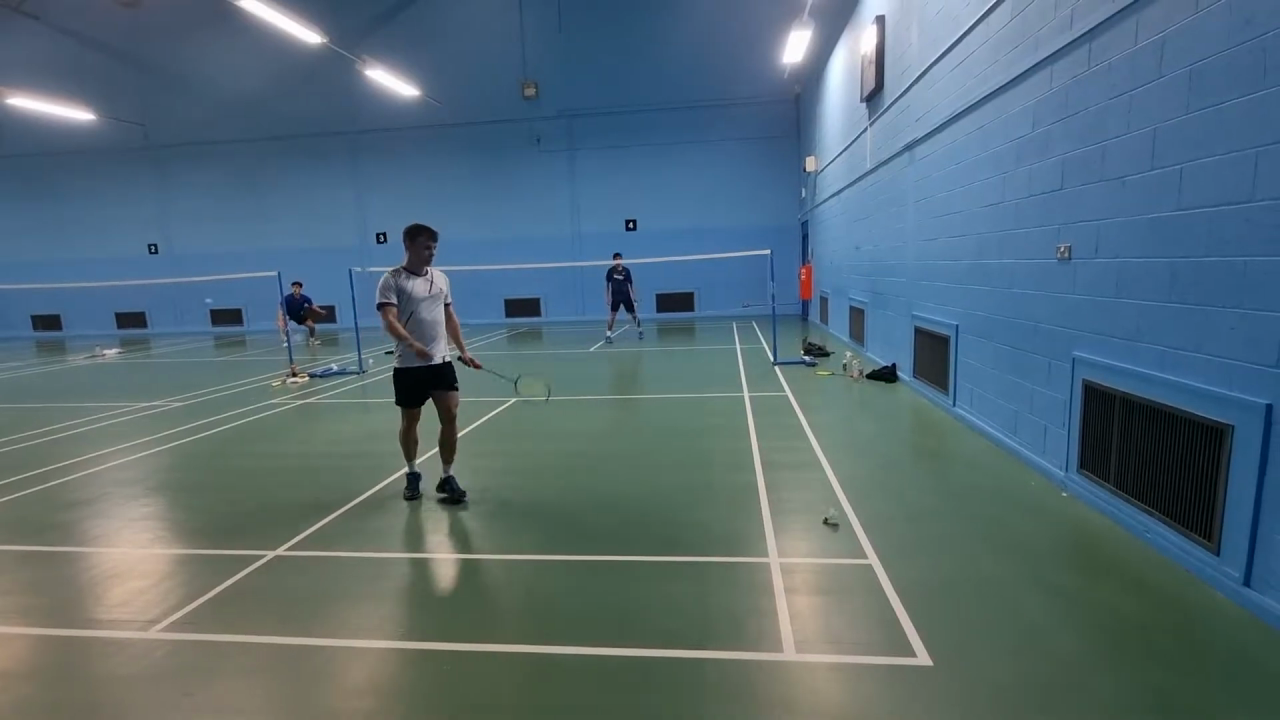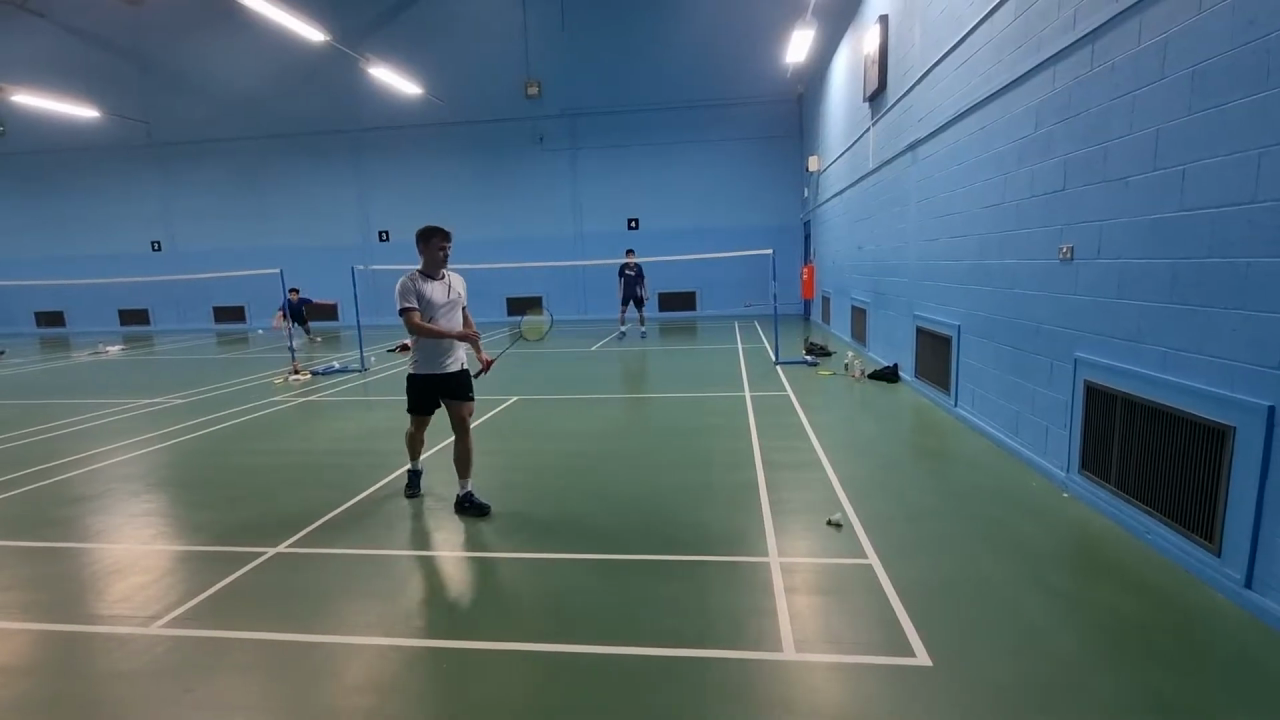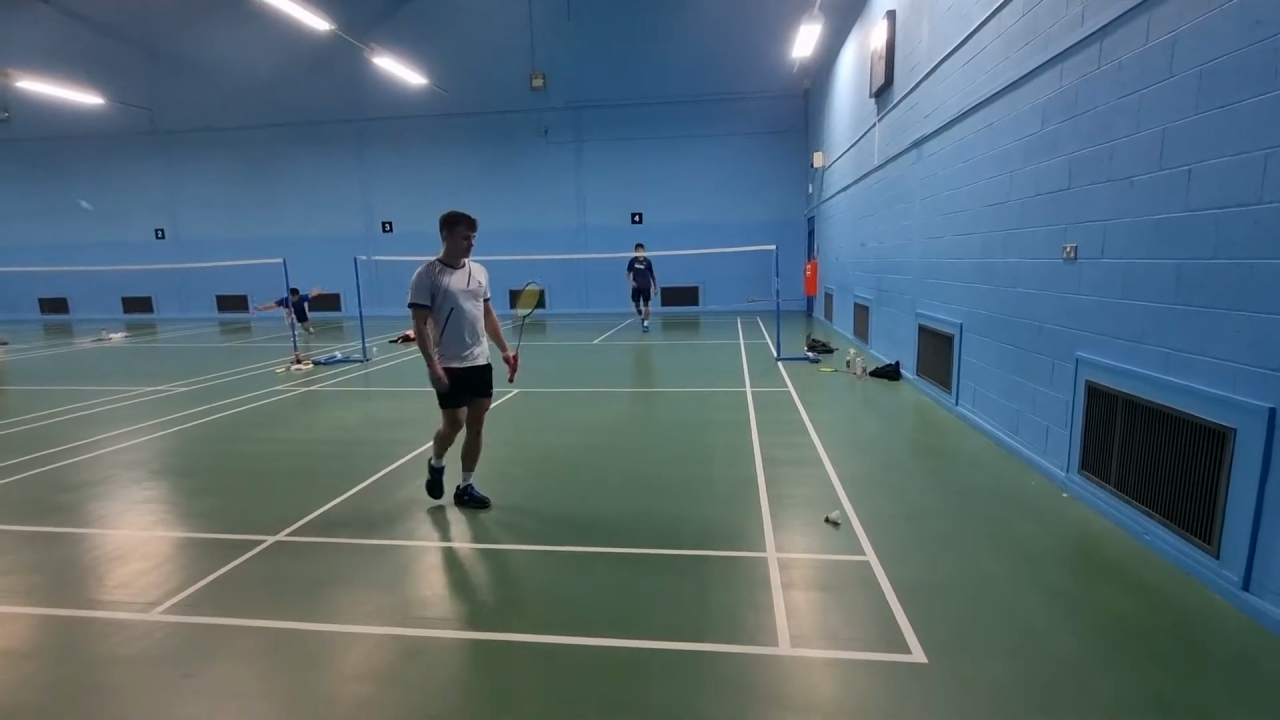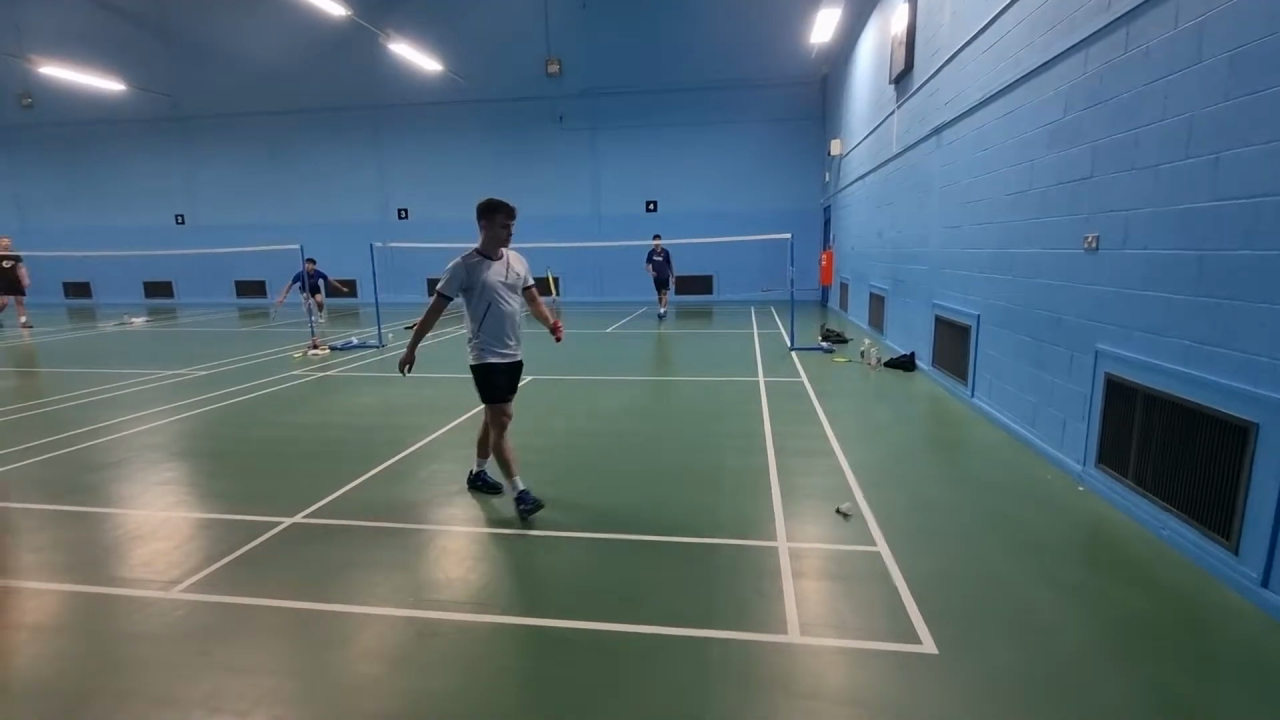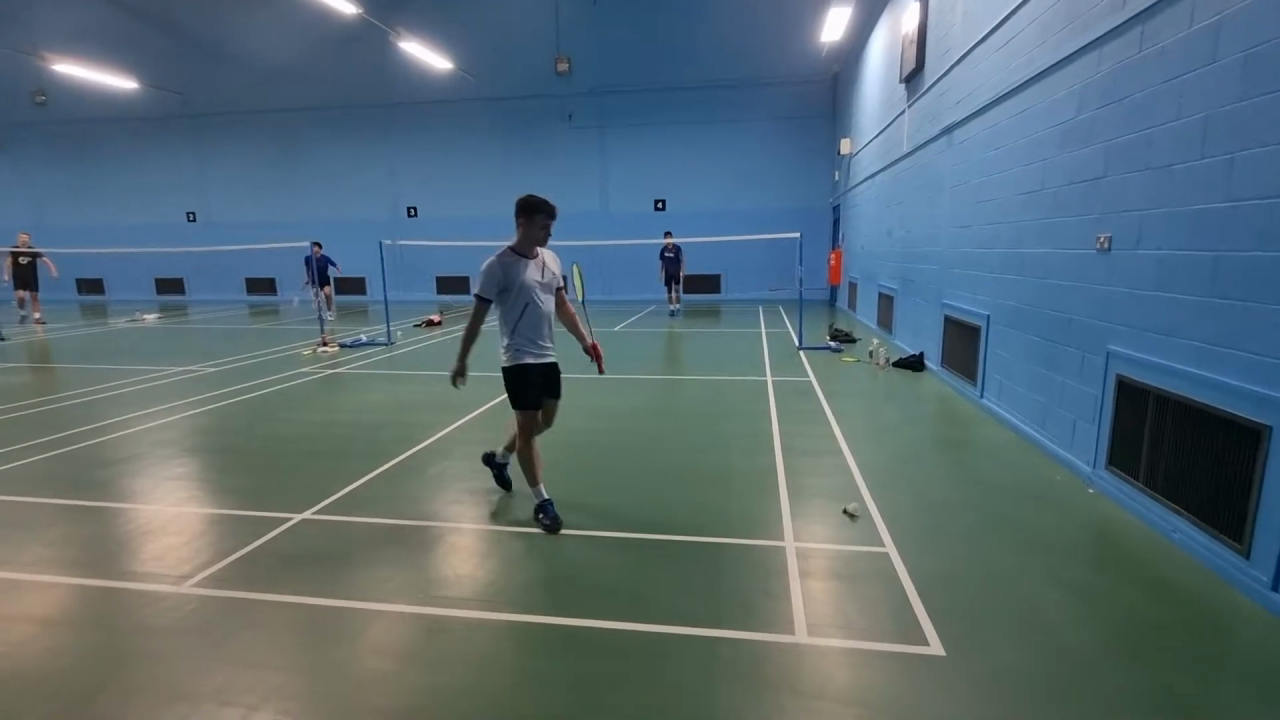
dt=0.2s
person 1, frame 1
left shoulder: (440, 278)
right shoulder: (391, 280)
right elbow: (389, 321)
left wrist: (463, 350)
right wrist: (413, 344)
left hip: (440, 361)
right hip: (408, 365)
left knee: (450, 416)
right knee: (410, 422)
left ankle: (447, 478)
right ankle: (413, 474)
person 1, frame 2
left shoulder: (457, 281)
right shoulder: (409, 284)
right elbow: (414, 325)
left wrist: (480, 352)
right wrist: (455, 335)
left hip: (456, 369)
right hip: (423, 372)
left knee: (463, 427)
right knee: (417, 427)
left ankle: (465, 494)
right ankle: (415, 470)
person 1, frame 3
left shoulder: (479, 271)
right shoulder: (427, 275)
right elbow: (421, 325)
left wrist: (505, 350)
right wrist: (433, 365)
left hip: (480, 362)
right hip: (450, 364)
left knee: (476, 424)
right knee: (454, 424)
left ankle: (466, 486)
right ankle: (436, 463)
person 1, frame 4
left shoulder: (518, 261)
right shoulder: (463, 267)
left elbow: (534, 301)
right elbow: (435, 310)
left wrist: (551, 323)
right wrist: (411, 349)
left hip: (513, 356)
right hip: (487, 358)
left knee: (494, 418)
right knee: (500, 421)
left ankle: (479, 472)
right ankle: (520, 493)
person 1, frame 5
left shoulder: (552, 259)
right shoulder: (498, 265)
left elbow: (562, 306)
right elbow: (477, 317)
left wrist: (585, 340)
right wrist: (462, 360)
left hip: (548, 357)
right hip: (519, 361)
left knee: (544, 421)
right knee: (527, 426)
left ankle: (498, 457)
right ankle: (542, 501)
